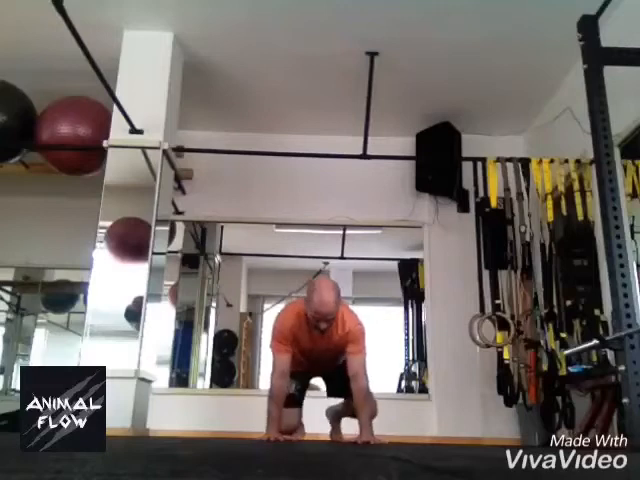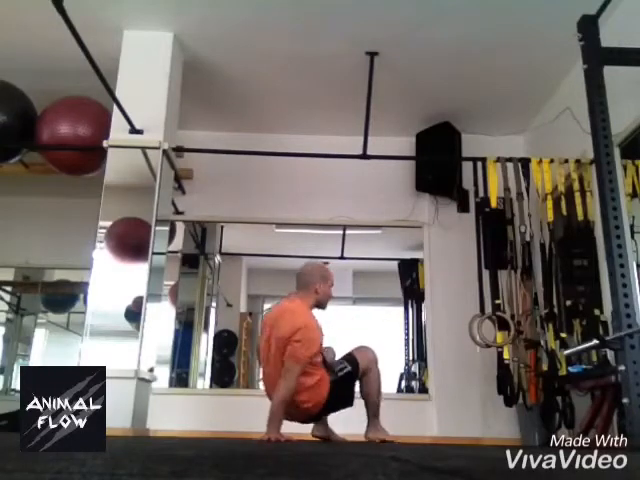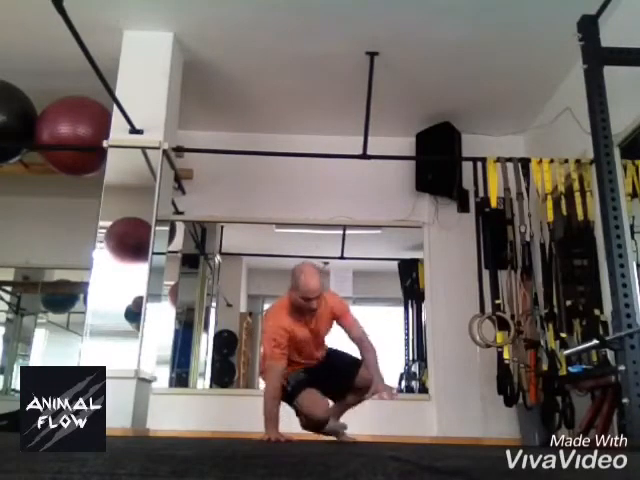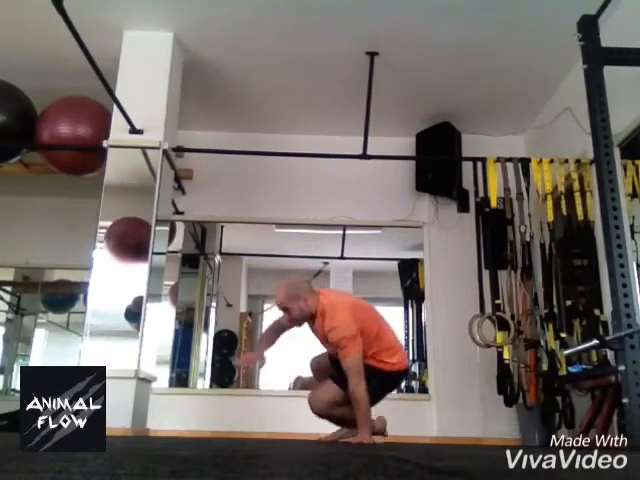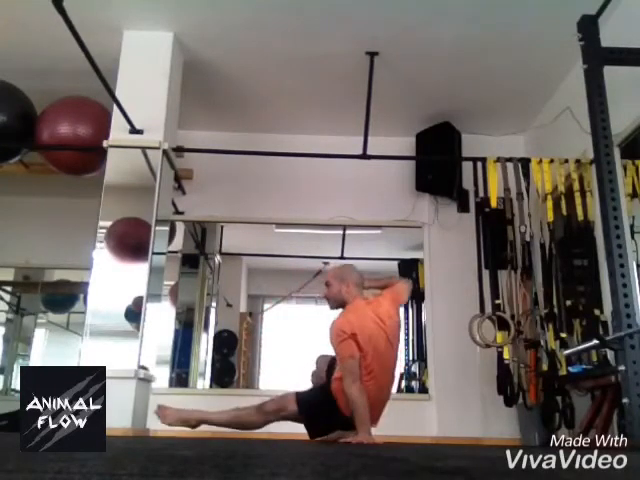
dt=1s
person 1, frame 1
left shoulder: (351, 324)
right shoulder: (287, 320)
left elbow: (358, 376)
right elbow: (280, 375)
left wrist: (366, 431)
right wrist: (272, 429)
left hip: (335, 362)
right hip: (296, 364)
left knee: (370, 411)
right knee: (287, 427)
left ankle: (336, 414)
right ankle: (297, 427)
person 1, frame 2
left shoulder: (277, 310)
right shoulder: (306, 324)
right elbow: (288, 379)
right wrist: (272, 430)
left hip: (291, 400)
right hip: (308, 402)
left knee: (328, 354)
right knee: (366, 356)
left ankle: (321, 426)
right ankle: (373, 427)
person 1, frame 3
left shoulder: (331, 301)
right shoulder: (278, 321)
left elbow: (361, 339)
right elbow: (273, 377)
left wrist: (378, 380)
right wrist: (271, 430)
left hip: (320, 358)
right hip: (289, 371)
left knee: (371, 380)
right knee: (319, 414)
left ankle: (331, 418)
right ankle: (316, 424)
person 1, frame 4
left shoulder: (338, 322)
right shoulder: (311, 303)
left elbow: (356, 380)
right elbow: (277, 327)
left wrist: (364, 432)
right wrist: (258, 350)
left hip: (388, 366)
left knee: (318, 402)
right knee: (318, 366)
left ankle: (373, 426)
right ankle: (354, 424)
person 1, frame 5
left shoulder: (345, 325)
right shoulder: (387, 304)
left elbow: (353, 384)
right elbow: (405, 284)
left wrist: (364, 434)
right wrist: (367, 283)
left hip: (348, 406)
right hip: (374, 398)
left knee: (272, 409)
right knee: (323, 364)
left ankle: (196, 417)
right ankle: (342, 427)
